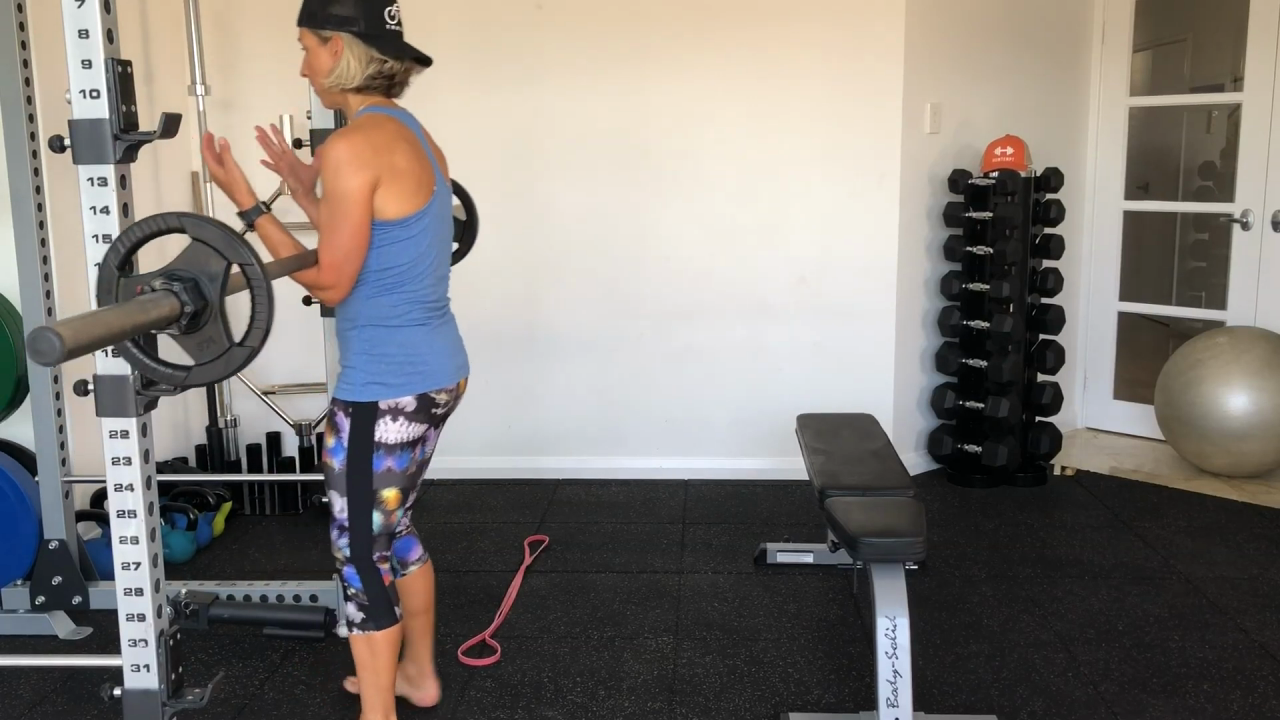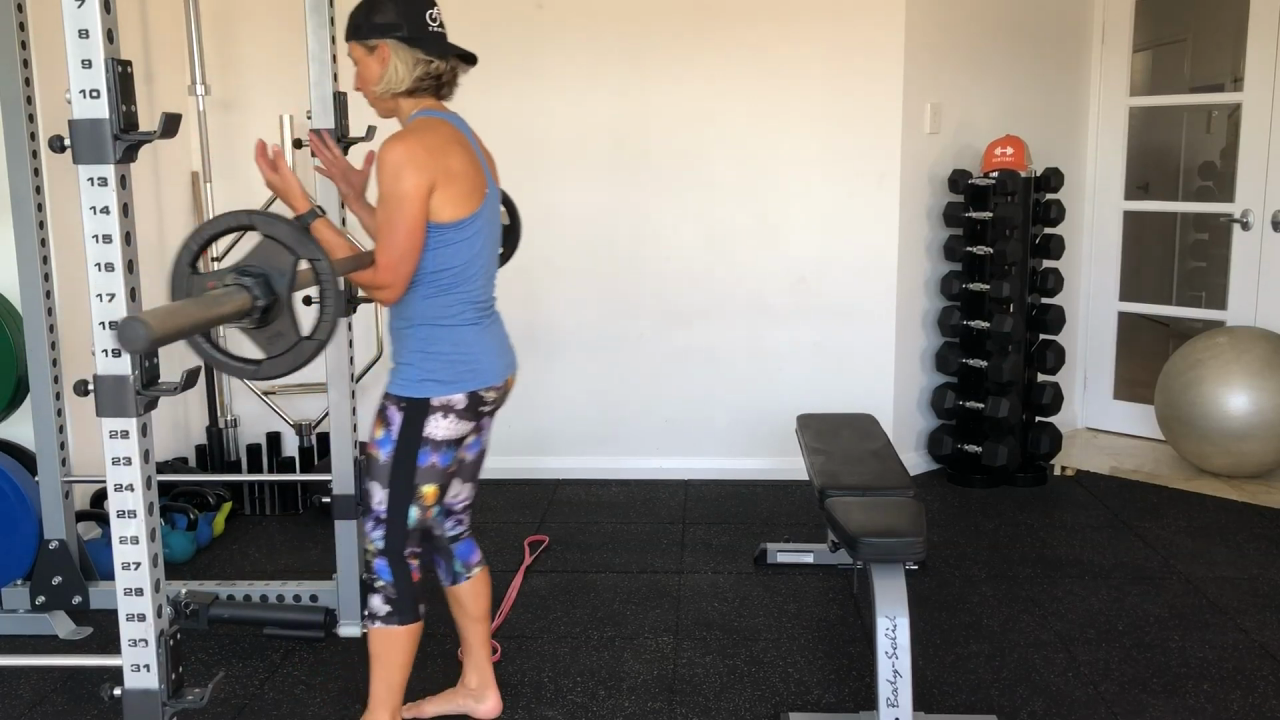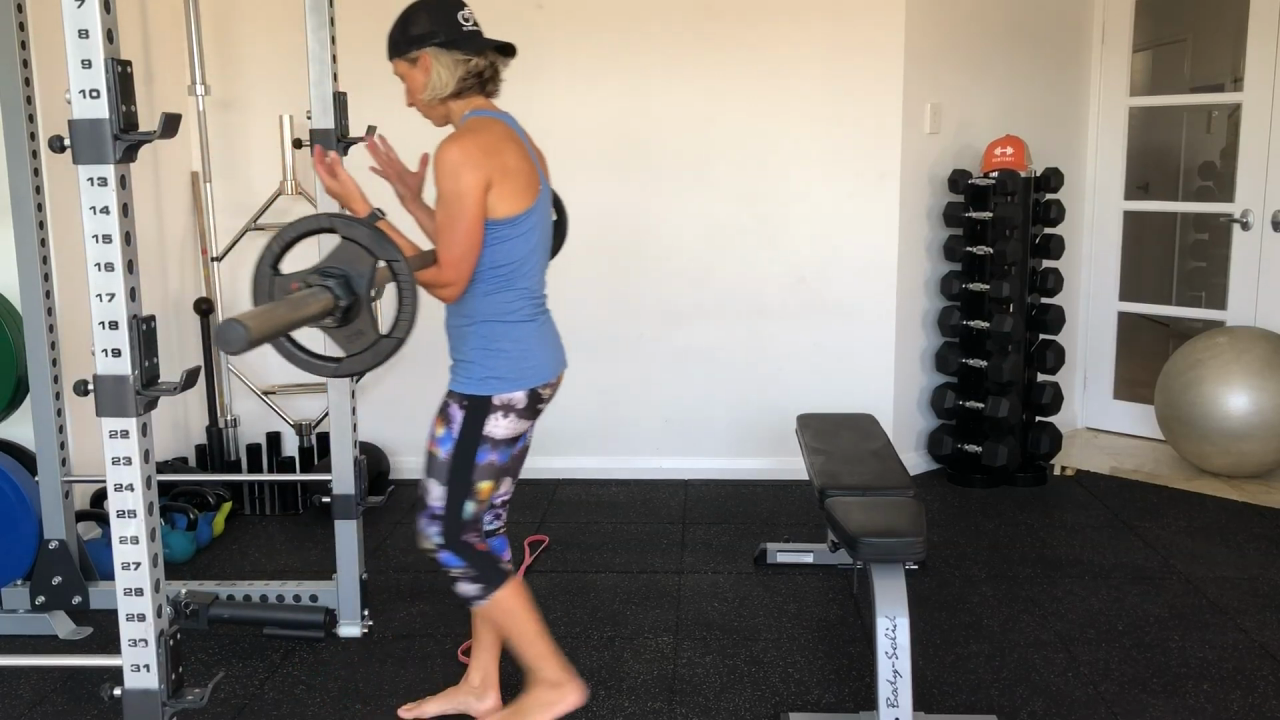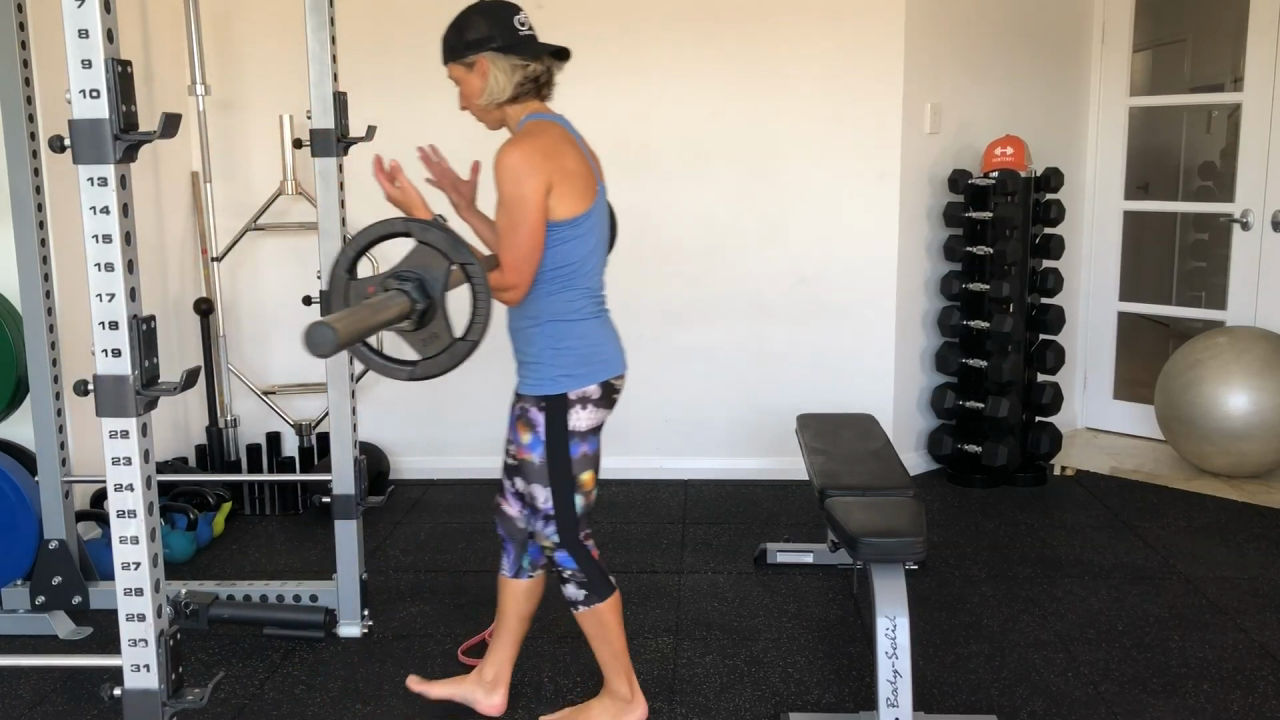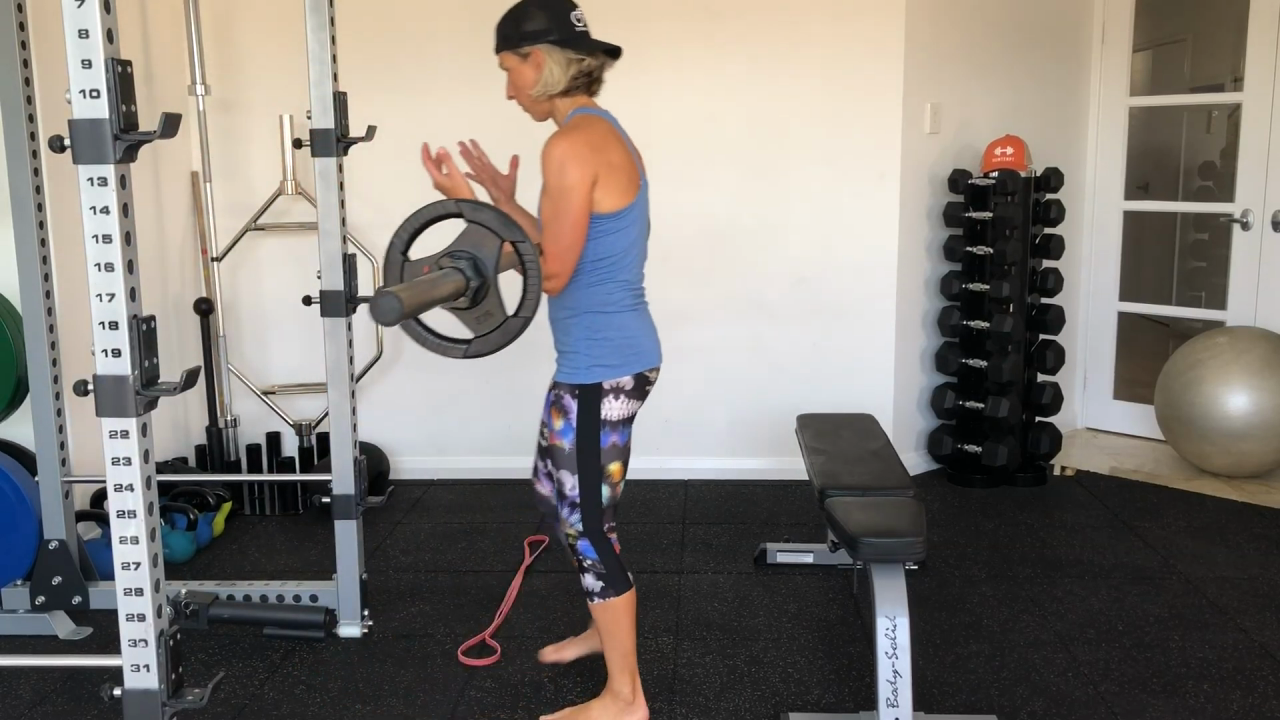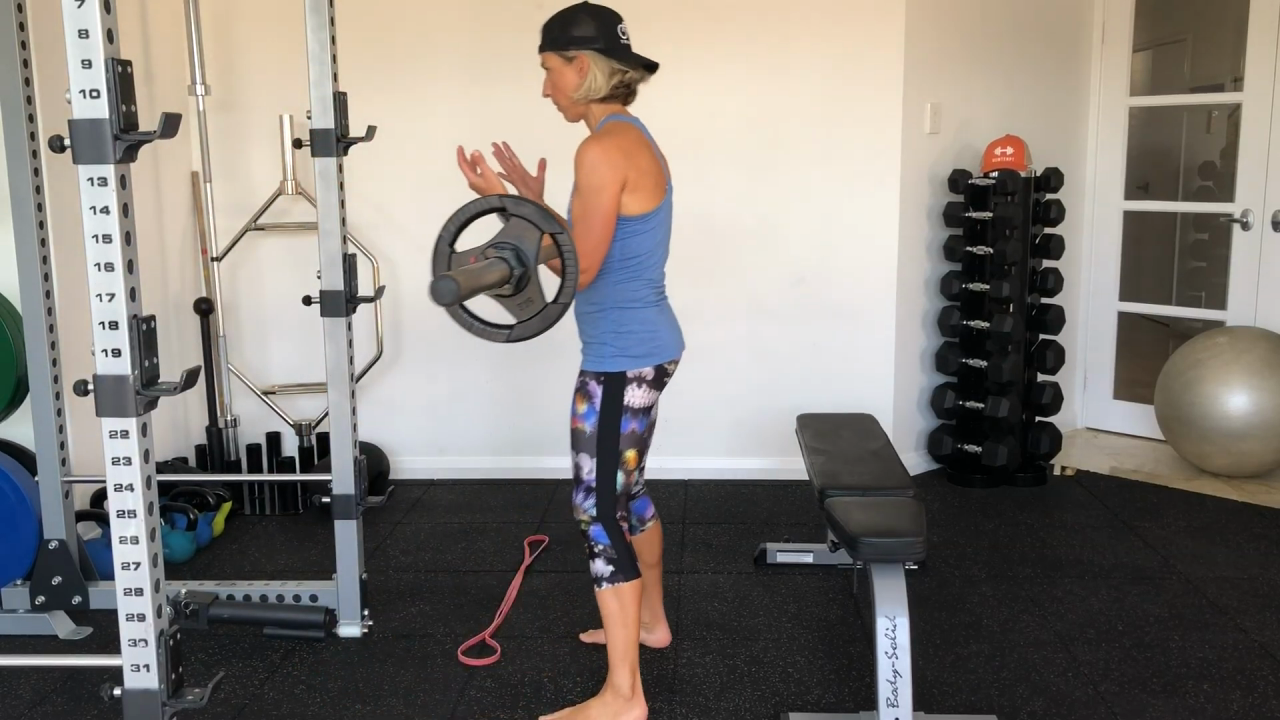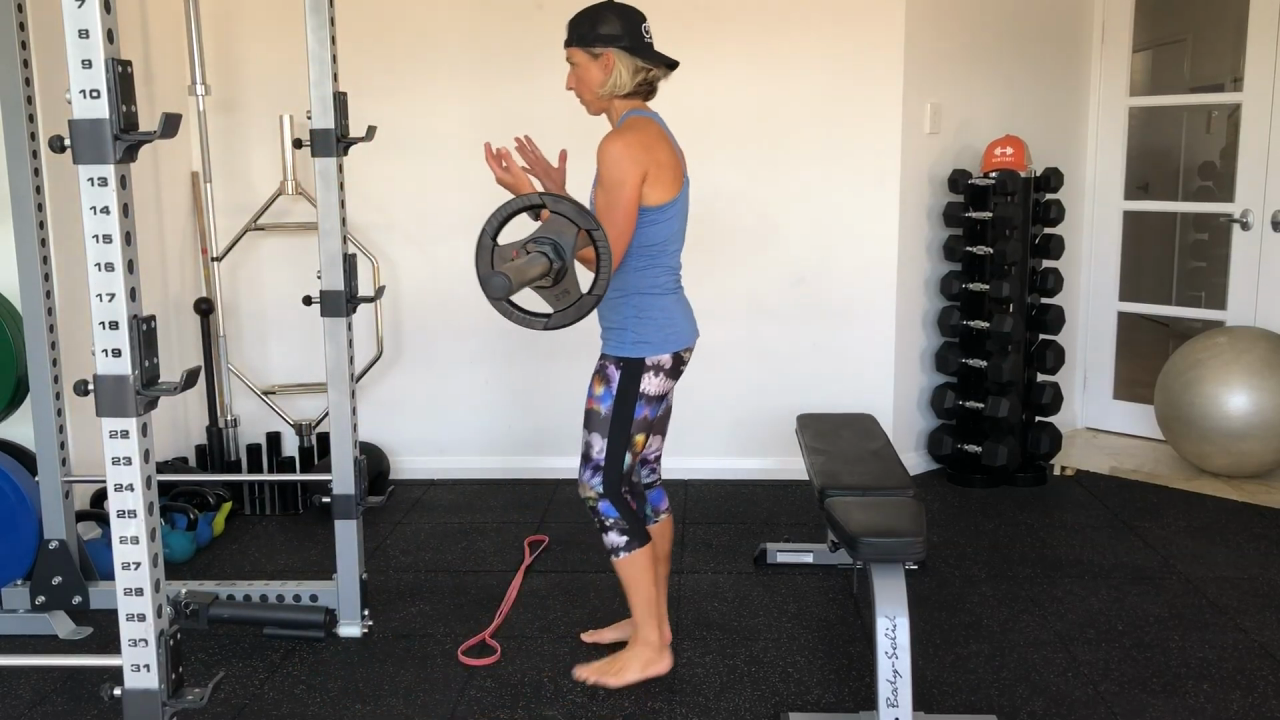
dt=0.3s
person 1, frame 1
left shoulder: (353, 147)
right shoulder: (411, 136)
left elbow: (331, 281)
left wrist: (244, 201)
right wrist: (305, 192)
left hip: (384, 385)
right hip: (436, 369)
left knee: (361, 553)
right knee: (391, 529)
person 1, frame 2
left shoulder: (409, 150)
right shoulder: (460, 138)
left elbow: (387, 282)
left wrist: (301, 206)
right wrist: (355, 197)
left hip: (436, 381)
right hip: (479, 367)
left knee: (389, 549)
right knee: (445, 529)
person 1, frame 3
left shoulder: (464, 149)
right shoulder: (509, 136)
left elbow: (448, 279)
left wrist: (360, 209)
right wrist: (409, 197)
left hip: (494, 378)
right hip: (526, 363)
left knee: (447, 535)
right knee: (479, 525)
person 1, frame 4
left shoulder: (524, 153)
right shoulder: (560, 138)
left elbow: (511, 284)
left wrist: (422, 218)
right wrist: (465, 209)
left hip: (565, 376)
right hip: (566, 367)
left knee: (562, 537)
right knee: (520, 518)
person 1, frame 5
left shoulder: (571, 145)
right shoulder: (603, 134)
left elbow: (552, 274)
left wrist: (468, 207)
right wrist: (505, 202)
left hip: (601, 364)
right hip: (603, 355)
left knee: (586, 523)
right knee: (556, 487)
right ankle: (608, 628)
person 1, frame 6
left shoulder: (603, 149)
right shoulder: (629, 139)
left elbow: (581, 269)
left wrist: (505, 205)
right wrist: (535, 202)
left hip: (621, 357)
right hip: (639, 347)
left knee: (597, 512)
right knee: (623, 490)
right ankle: (650, 619)
person 1, frame 7
left shoulder: (625, 143)
right shoulder: (647, 135)
left elbow: (602, 257)
left wrist: (529, 198)
right wrist: (556, 192)
left hip: (639, 344)
right hip: (656, 336)
left knee: (603, 487)
right knee: (640, 478)
left ankle: (649, 647)
right ankle: (651, 618)
